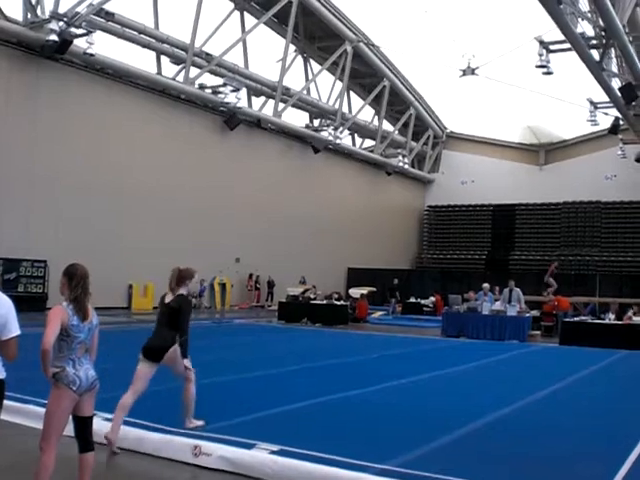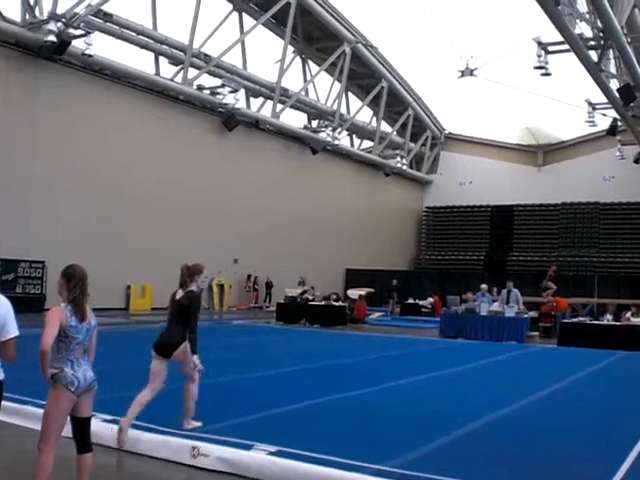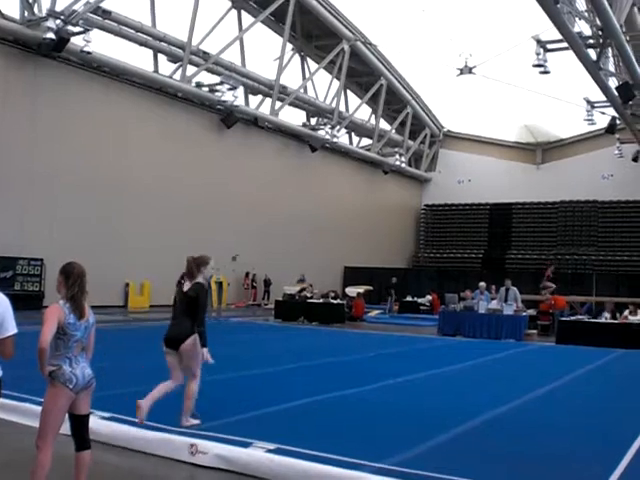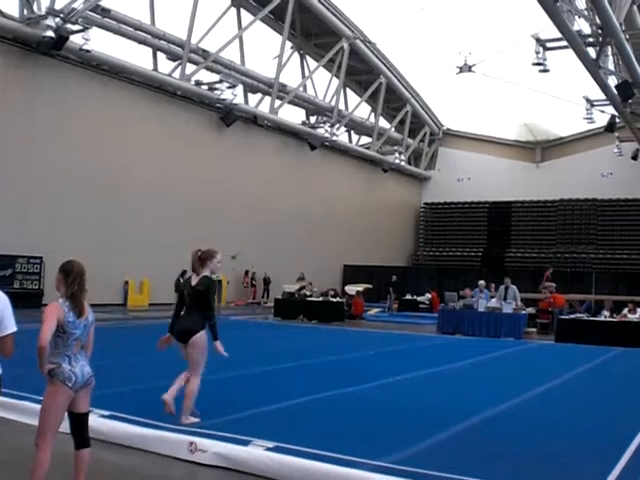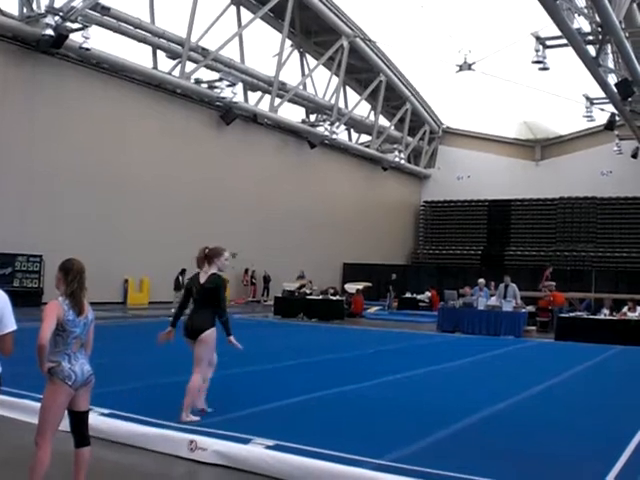
dt=0.1s
person 1, frame 1
left shoulder: (59, 311)
right shoulder: (92, 313)
left elbow: (46, 346)
left wrist: (46, 369)
left hip: (67, 380)
right hip: (89, 377)
left knee: (48, 444)
right knee: (86, 439)
person 1, frame 2
left shoulder: (58, 313)
right shoulder: (90, 314)
left elbow: (45, 347)
left wrist: (45, 371)
left hip: (66, 380)
right hip: (87, 378)
left knee: (46, 446)
right knee: (84, 440)
person 1, frame 3
left shoulder: (56, 310)
right shoulder: (88, 312)
left elbow: (43, 344)
left wrist: (43, 368)
left hip: (64, 378)
right hip: (85, 375)
left knee: (44, 443)
right knee: (82, 438)
person 1, frame 4
left shoulder: (55, 308)
right shoulder: (88, 310)
left elbow: (43, 342)
left wrist: (43, 366)
left hip: (63, 376)
right hip: (84, 373)
left knee: (43, 441)
right knee: (81, 436)
person 1, frame 5
left shoulder: (55, 306)
right shoulder: (87, 308)
left elbow: (43, 341)
left wrist: (43, 364)
left hip: (63, 375)
right hip: (84, 372)
left knee: (43, 440)
right knee: (82, 434)
person 2, frame 1
left shoulder: (165, 297)
right shoulder: (185, 301)
right elbow: (183, 331)
right wrist: (186, 358)
left hip: (150, 346)
right hip: (166, 347)
left knee: (134, 391)
right knee: (190, 378)
left ankle: (113, 431)
right ankle: (189, 421)
person 2, frame 2
left shoulder: (176, 294)
right shoulder: (195, 297)
right elbow: (192, 327)
right wrist: (194, 355)
left hip: (161, 342)
right hip: (177, 343)
left knee: (152, 388)
right knee: (193, 378)
left ankle: (126, 421)
right ankle: (188, 421)
person 2, frame 3
left shoulder: (182, 286)
right shoulder: (202, 289)
right elbow: (200, 320)
right wrist: (204, 347)
left hip: (171, 335)
right hip: (186, 336)
left knee: (176, 379)
right knee: (194, 377)
left ankle: (145, 403)
right ankle: (186, 418)
person 2, frame 4
left shoulder: (188, 280)
right shoulder: (209, 283)
left elbow: (178, 307)
right elbow: (210, 313)
left wrist: (170, 333)
right wrist: (216, 340)
left hip: (180, 328)
right hip: (195, 330)
left knee: (193, 370)
right knee: (196, 374)
left ankle: (169, 396)
right ankle: (185, 416)
person 2, frame 5
left shoulder: (195, 278)
right shoulder: (219, 280)
left elbow: (182, 304)
right elbow: (221, 310)
left wrist: (172, 327)
right wrist: (229, 335)
left hip: (190, 325)
right hip: (206, 328)
left knee: (211, 362)
right knee: (199, 371)
left ankle: (199, 401)
right ankle: (186, 413)
